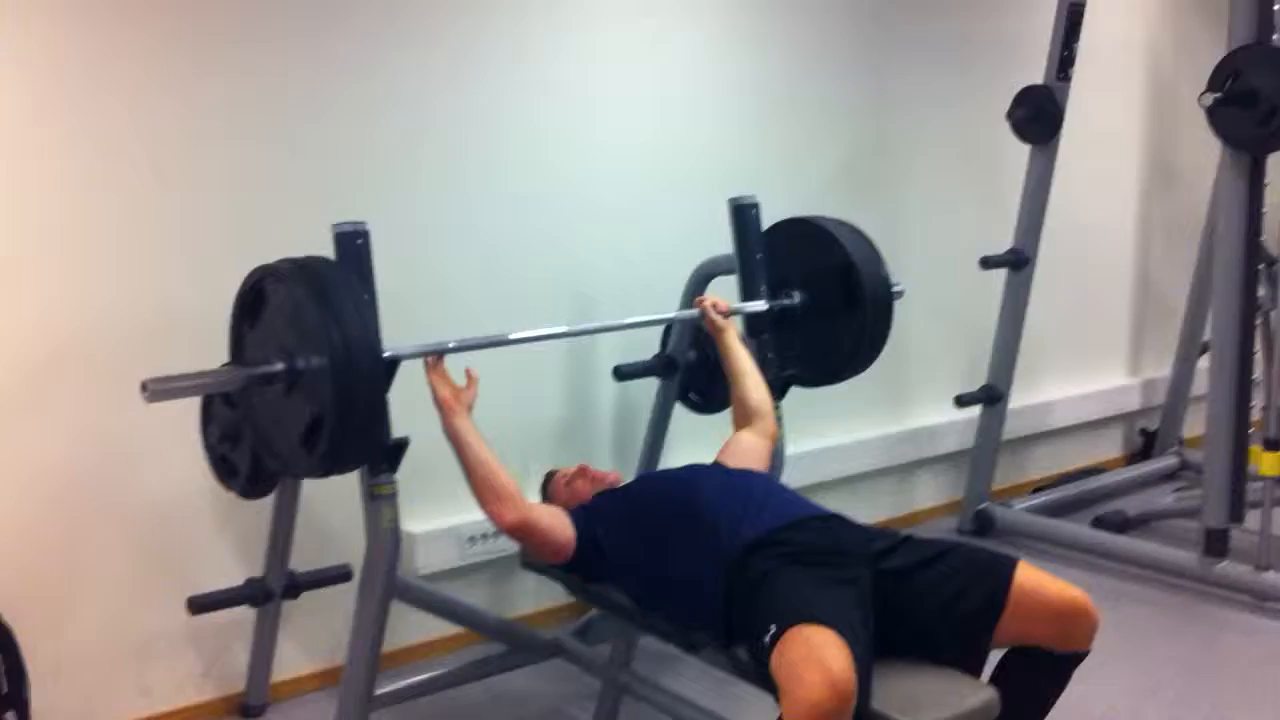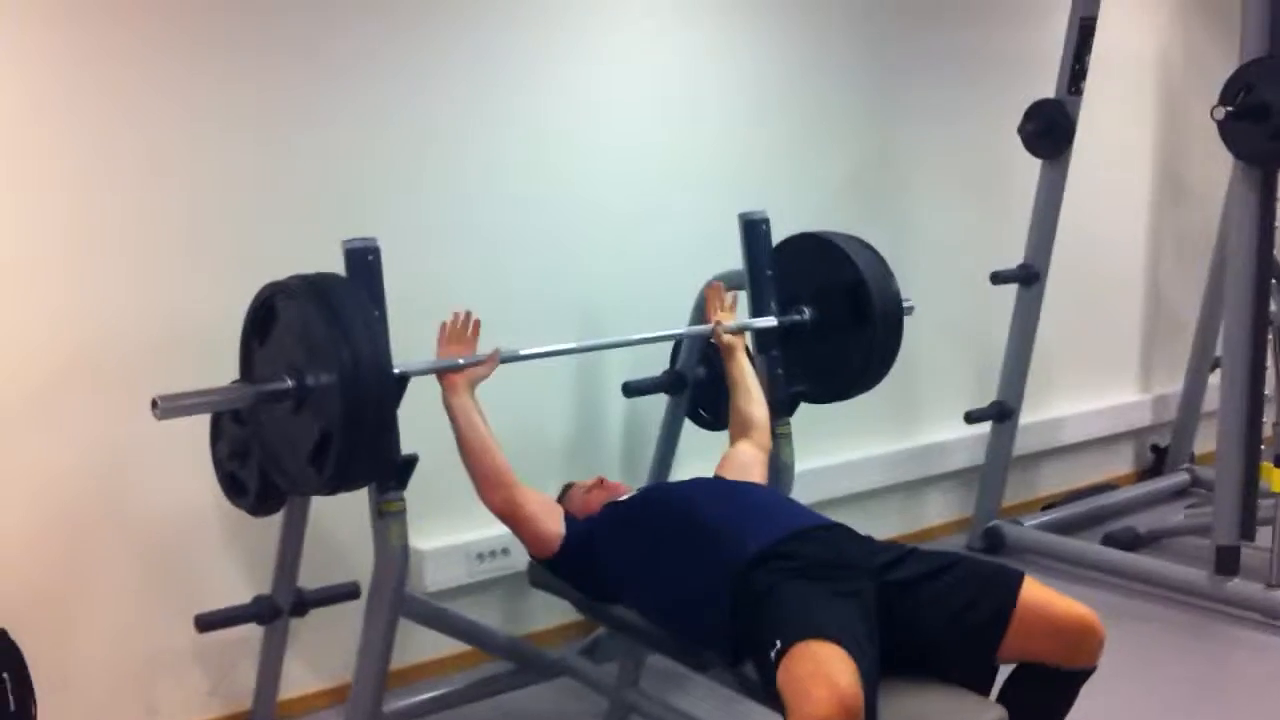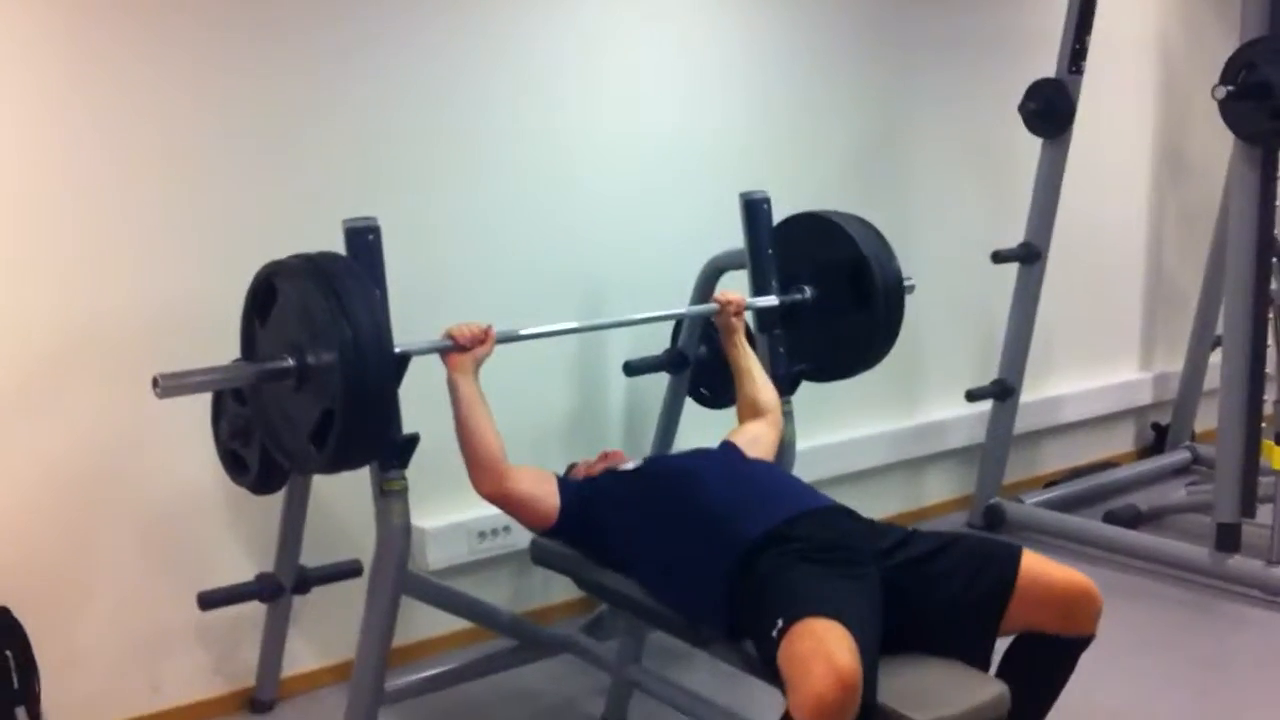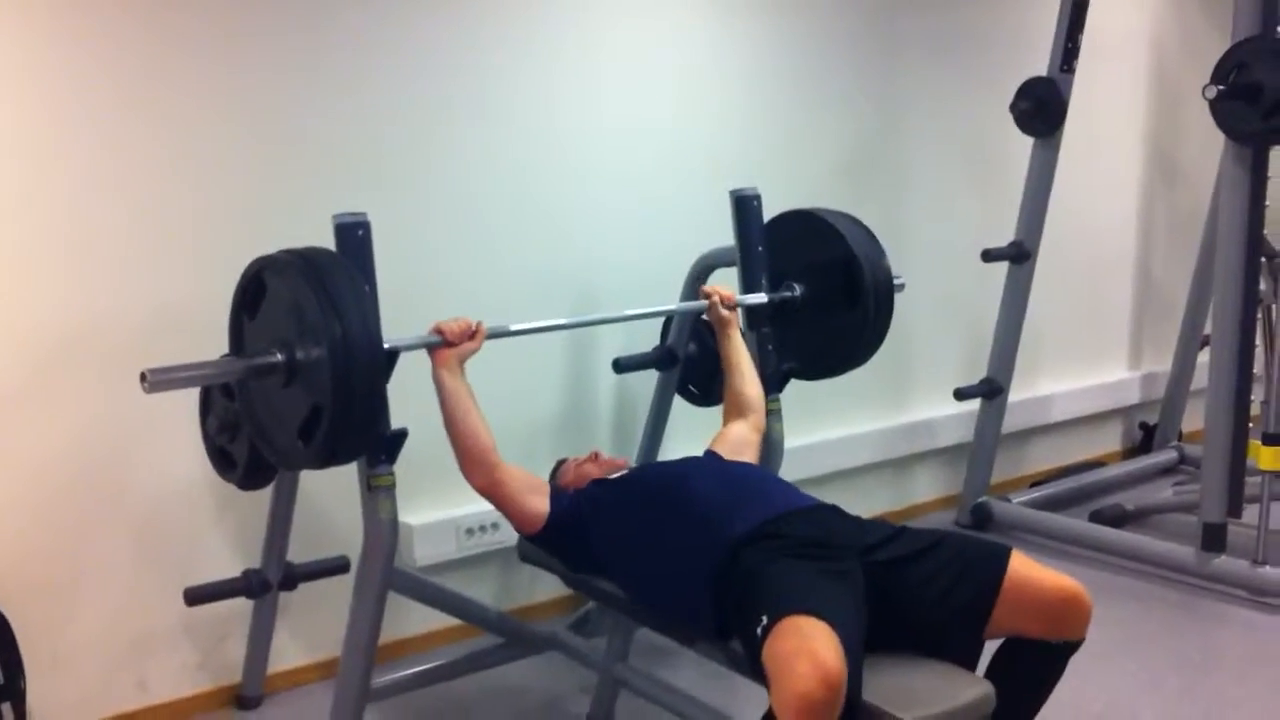
dt=0.5s
person 1, frame 1
left shoulder: (701, 483)
right shoulder: (591, 530)
left elbow: (759, 427)
right elbow: (513, 513)
left wrist: (725, 337)
right wrist: (456, 415)
left hip: (849, 543)
right hip: (767, 573)
left knee: (1070, 617)
person 1, frame 2
left shoulder: (702, 497)
right shoulder: (594, 543)
left elbow: (753, 440)
right elbow: (504, 496)
left wrist: (732, 351)
right wrist: (457, 392)
left hip: (858, 556)
right hip: (772, 584)
left knee: (1077, 633)
person 1, frame 3
left shoulder: (714, 465)
right shoulder: (590, 504)
left elbow: (766, 420)
right elbow: (497, 481)
left wrist: (732, 337)
right wrist: (462, 372)
left hip: (854, 536)
right hip: (773, 566)
left knee: (1074, 601)
person 1, frame 4
left shoulder: (695, 475)
right shoulder: (579, 515)
left elbow: (748, 419)
right elbow: (488, 474)
left wrist: (727, 329)
right wrist: (448, 366)
left hip: (843, 534)
right hip: (759, 564)
left knee: (1063, 606)
